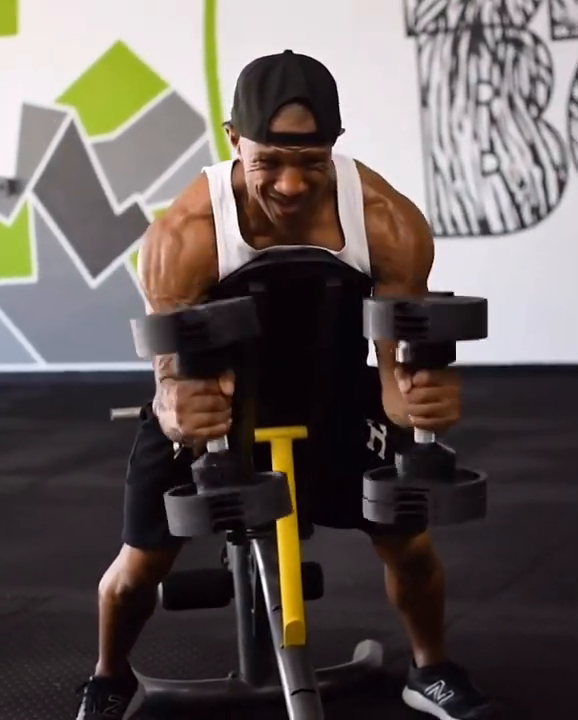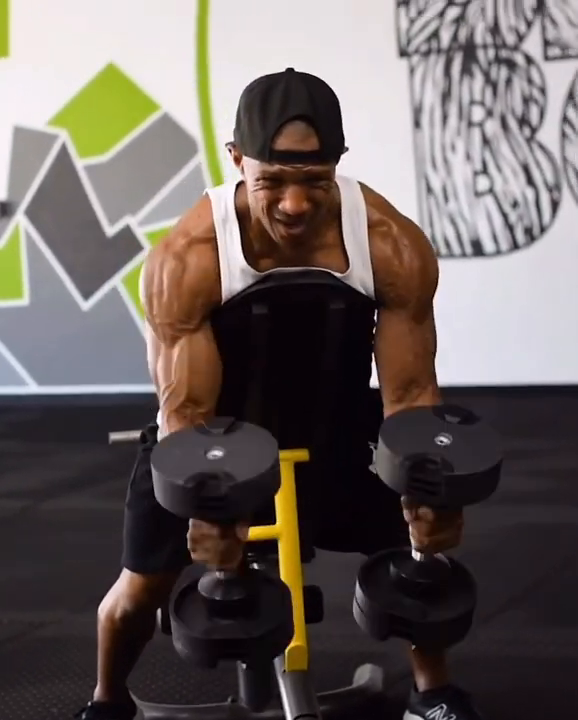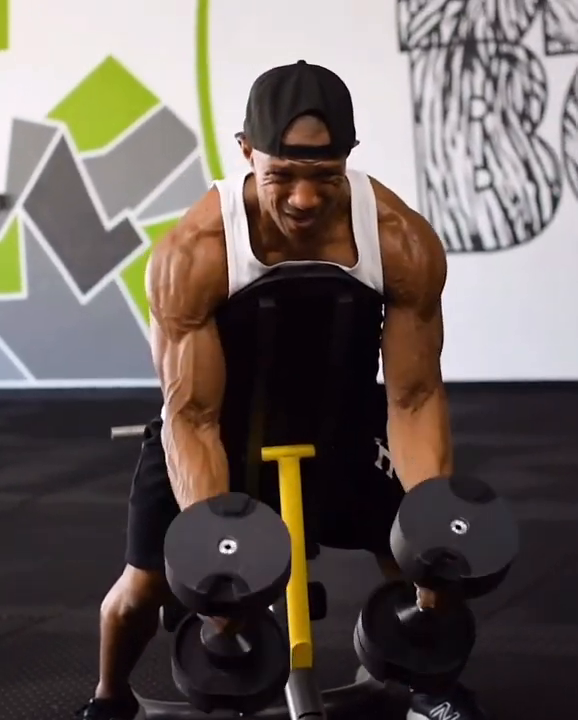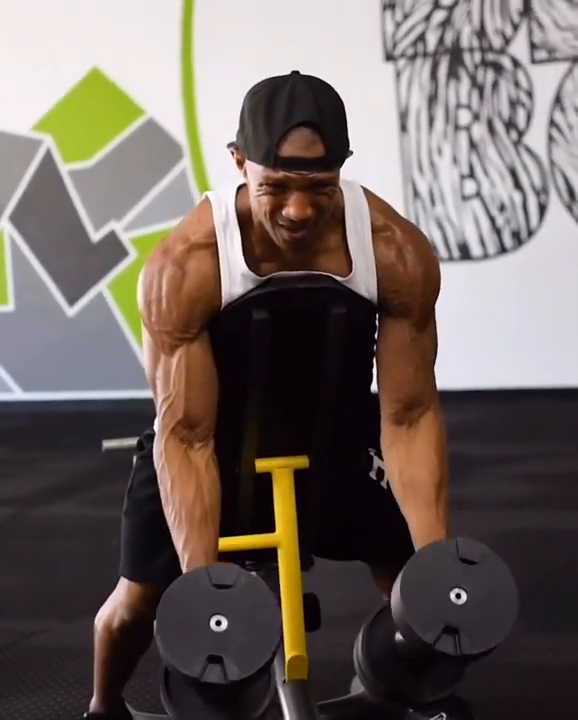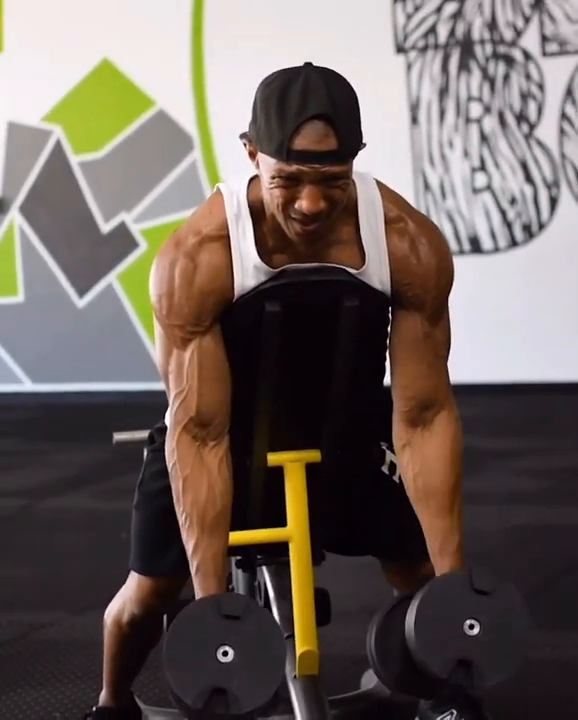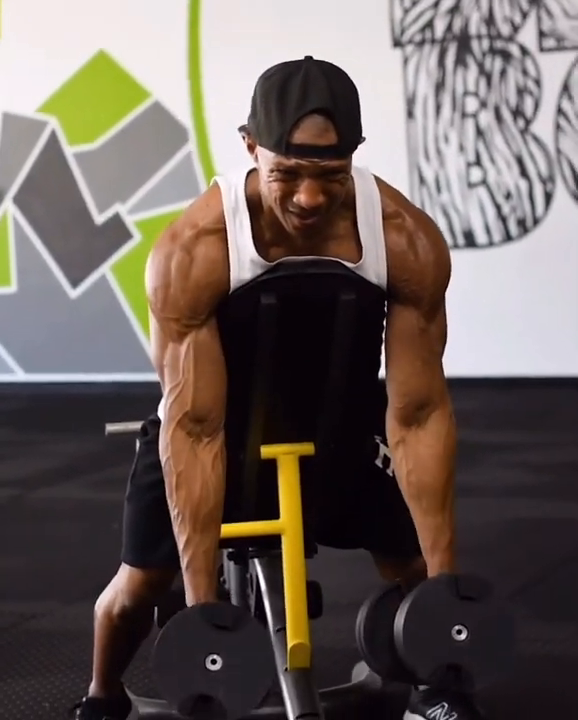
dt=0.2s
person 1, frame 1
left shoulder: (390, 223)
right shoulder: (181, 237)
left elbow: (399, 370)
right elbow: (175, 385)
left wrist: (424, 399)
right wrist: (186, 420)
right hip: (214, 397)
left knee: (411, 545)
right knee: (141, 562)
person 1, frame 2
left shoulder: (394, 246)
right shoulder: (183, 259)
left elbow: (408, 394)
right elbow: (185, 413)
left wrist: (429, 495)
left hip: (335, 412)
right hip: (222, 415)
left knee: (414, 559)
right knee: (140, 589)
person 1, frame 3
left shoulder: (402, 240)
right shoulder: (190, 253)
left elbow: (413, 399)
right elbow: (191, 416)
right hip: (223, 411)
right knee: (145, 583)
person 1, frame 4
left shoulder: (398, 252)
right shoulder: (181, 266)
left elbow: (408, 414)
right elbow: (185, 434)
right hip: (214, 427)
left knee: (409, 574)
right knee: (138, 598)
person 1, frame 5
left shoulder: (412, 244)
right shoulder: (194, 258)
left elbow: (423, 415)
right elbow: (200, 432)
left wrist: (453, 574)
right wrist: (211, 597)
right hip: (221, 419)
left knee: (417, 568)
right knee: (149, 592)
person 1, frame 6
left shoulder: (408, 240)
right shoulder: (189, 251)
left elbow: (419, 413)
right elbow: (194, 429)
left wrist: (444, 575)
right wrist: (202, 600)
right hip: (216, 413)
left knee: (410, 562)
right knee: (140, 583)
